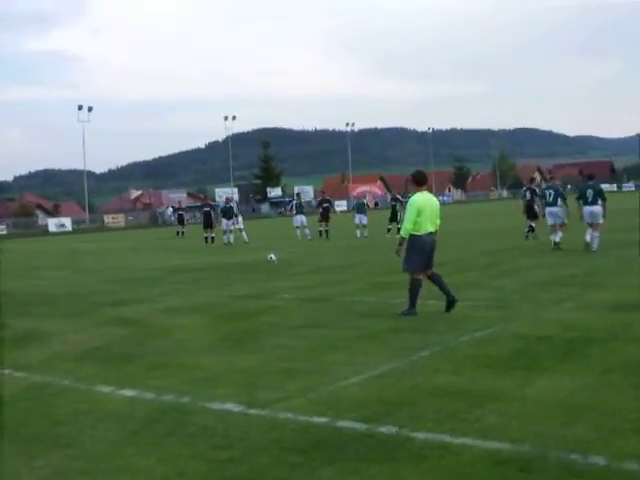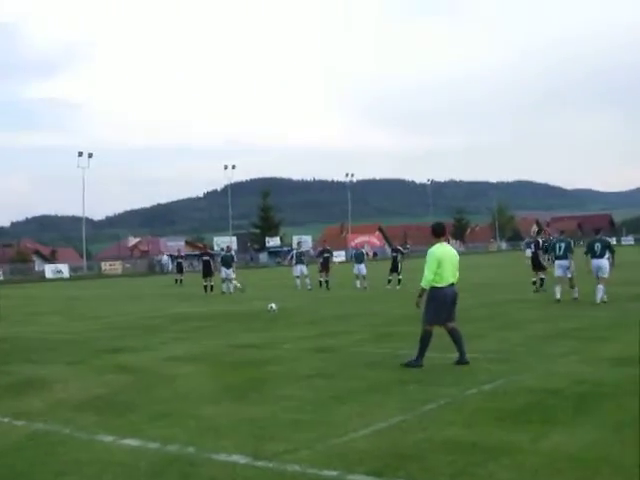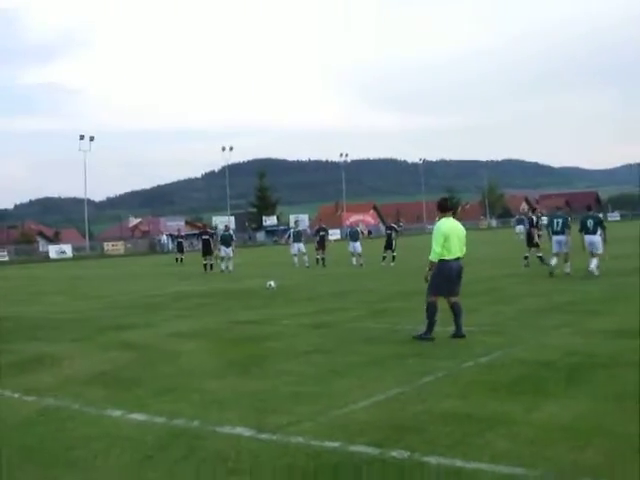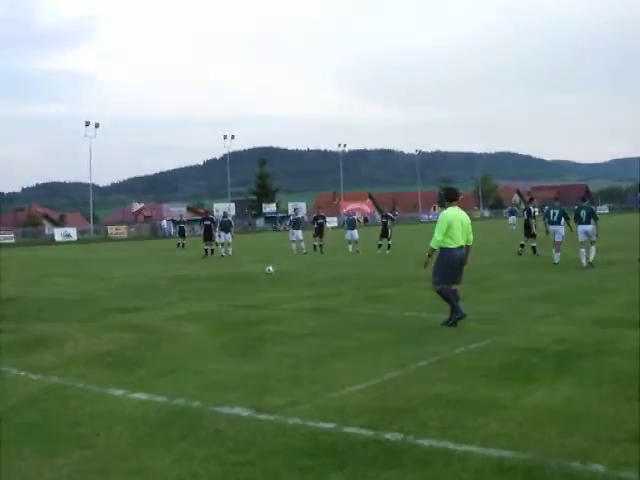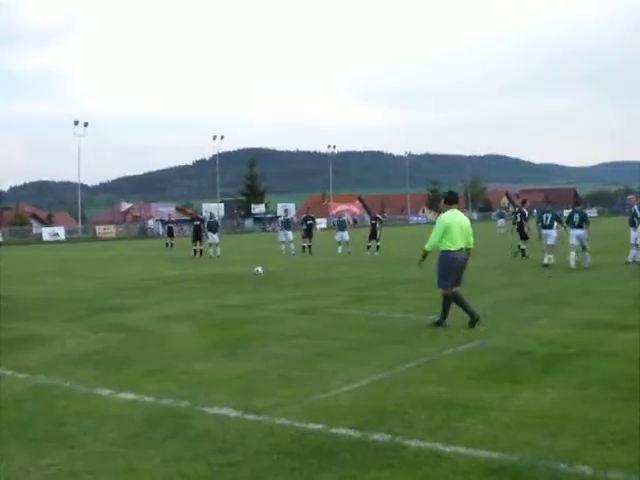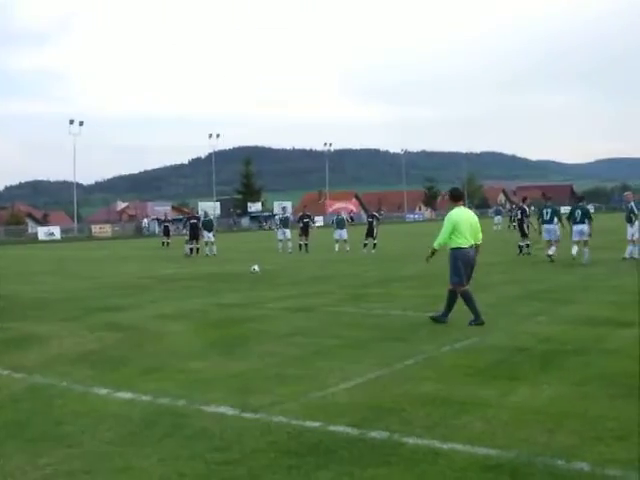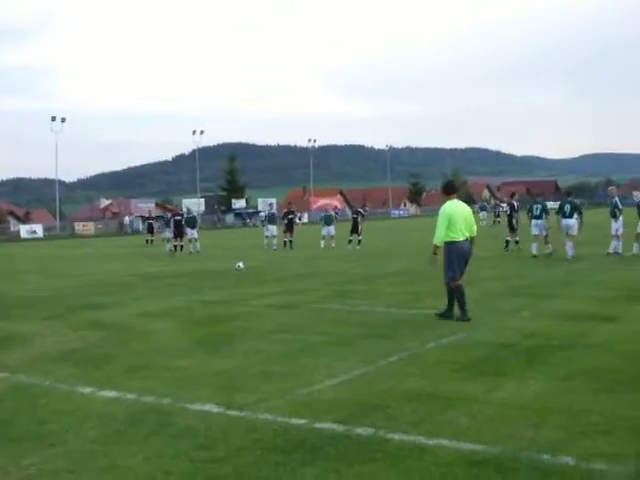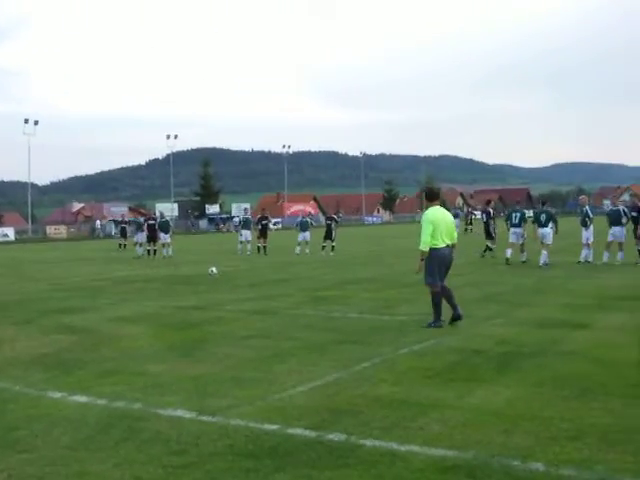
dt=0.2s
person 1, frame 1
left shoulder: (414, 200)
right shoulder: (434, 200)
left elbow: (407, 225)
right elbow: (437, 222)
left wrist: (400, 244)
left hip: (417, 239)
right hip: (430, 238)
left knee: (415, 274)
right knee: (428, 271)
left ankle: (412, 308)
right ankle: (449, 296)
person 1, frame 2
left shoulder: (434, 251)
right shoulder: (453, 251)
left elbow: (428, 276)
left wrist: (420, 296)
left hip: (438, 291)
right hip: (452, 290)
left knee: (428, 325)
right knee: (450, 324)
left ankle: (418, 359)
right ankle: (462, 356)
person 1, frame 3
left shoulder: (440, 226)
right shoulder: (459, 226)
left elbow: (436, 250)
right elbow: (463, 249)
left wrist: (429, 269)
left hip: (443, 264)
right hip: (457, 264)
left knee: (432, 297)
right knee: (453, 298)
left ankle: (428, 332)
right ankle: (459, 330)
person 1, frame 4
left shoulder: (445, 214)
right shoulder: (465, 215)
left elbow: (437, 238)
right elbow: (469, 239)
left wrist: (429, 255)
right wrist: (466, 256)
left hip: (447, 252)
right hip: (461, 252)
left knee: (438, 285)
right knee: (453, 285)
left ankle: (458, 311)
right ankle: (453, 317)
person 1, frame 5
left shoulder: (444, 217)
right shoulder: (464, 218)
left elbow: (433, 240)
right elbow: (469, 242)
left wrist: (423, 256)
right wrist: (466, 258)
left hip: (448, 255)
right hip: (460, 255)
left knee: (447, 289)
right knee: (451, 288)
left ankle: (472, 314)
right ankle: (442, 319)
person 1, frame 6
left shoulder: (452, 215)
right shoulder: (472, 214)
left elbow: (442, 238)
right elbow: (478, 237)
left wrist: (431, 253)
right wrist: (475, 254)
left hip: (458, 253)
right hip: (470, 252)
left knee: (461, 287)
right knee: (454, 285)
left ankle: (477, 317)
right ankle: (444, 315)
person 1, frame 7
left shoulder: (445, 209)
right shoulder: (466, 207)
left elbow: (440, 234)
right elbow: (473, 230)
left wrist: (434, 252)
right wrist: (470, 246)
left hip: (453, 246)
right hip: (465, 245)
left knee: (454, 281)
right knee: (452, 279)
left ankle: (464, 313)
right ankle: (449, 311)
person 1, frame 8
left shoulder: (428, 215)
right shoulder: (447, 214)
left elbow: (425, 240)
right elbow: (454, 237)
left wrist: (422, 259)
right wrist: (450, 253)
left hip: (435, 252)
right hip: (447, 251)
left knee: (434, 286)
right knee: (441, 285)
left ankle: (437, 320)
right ankle: (456, 311)
